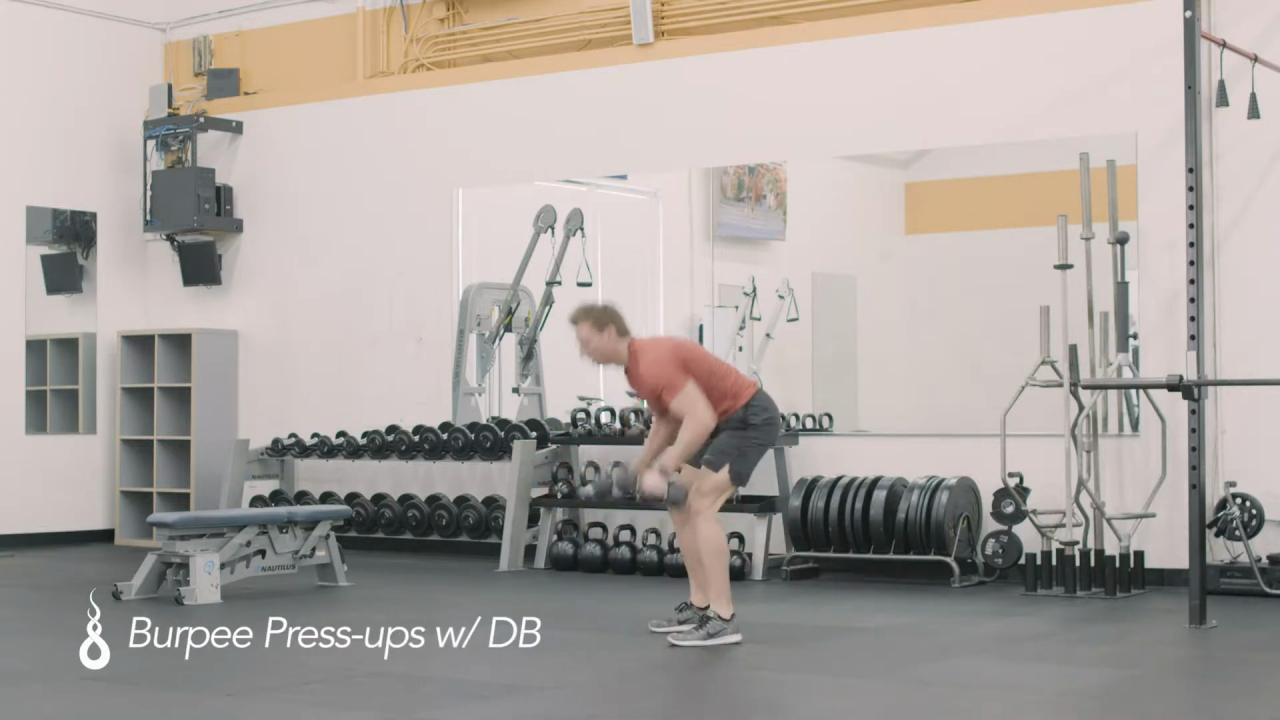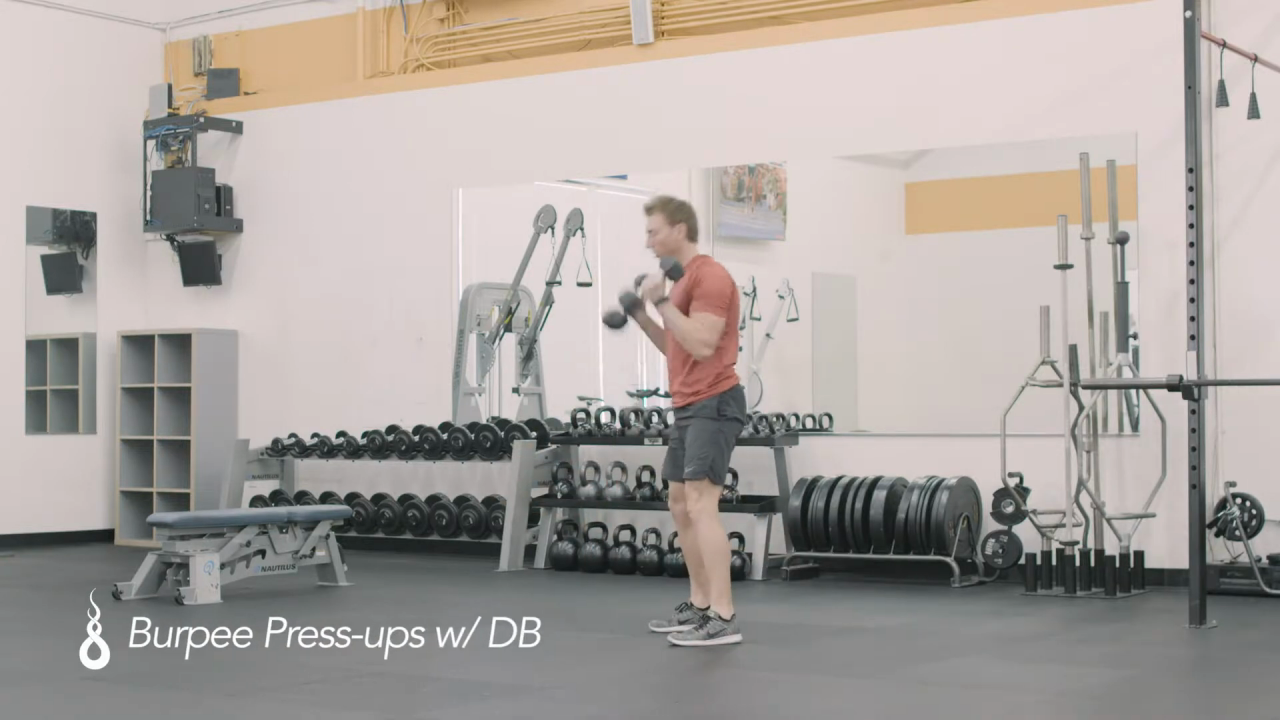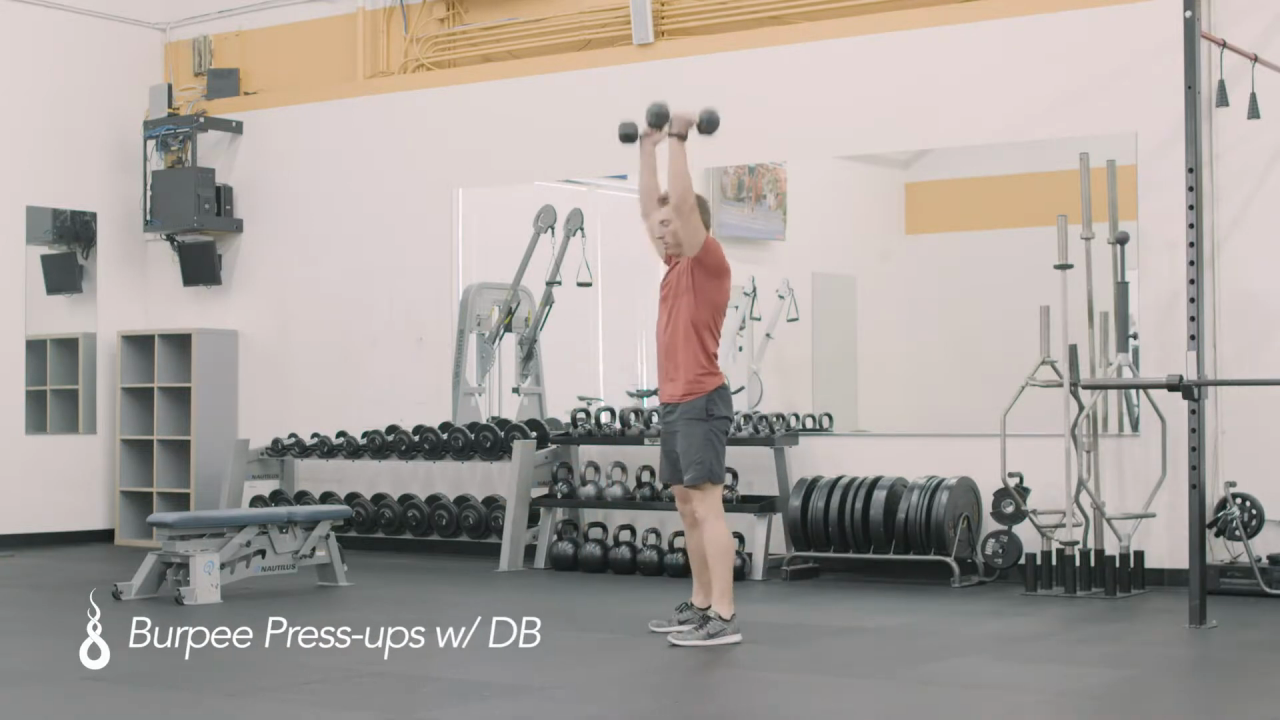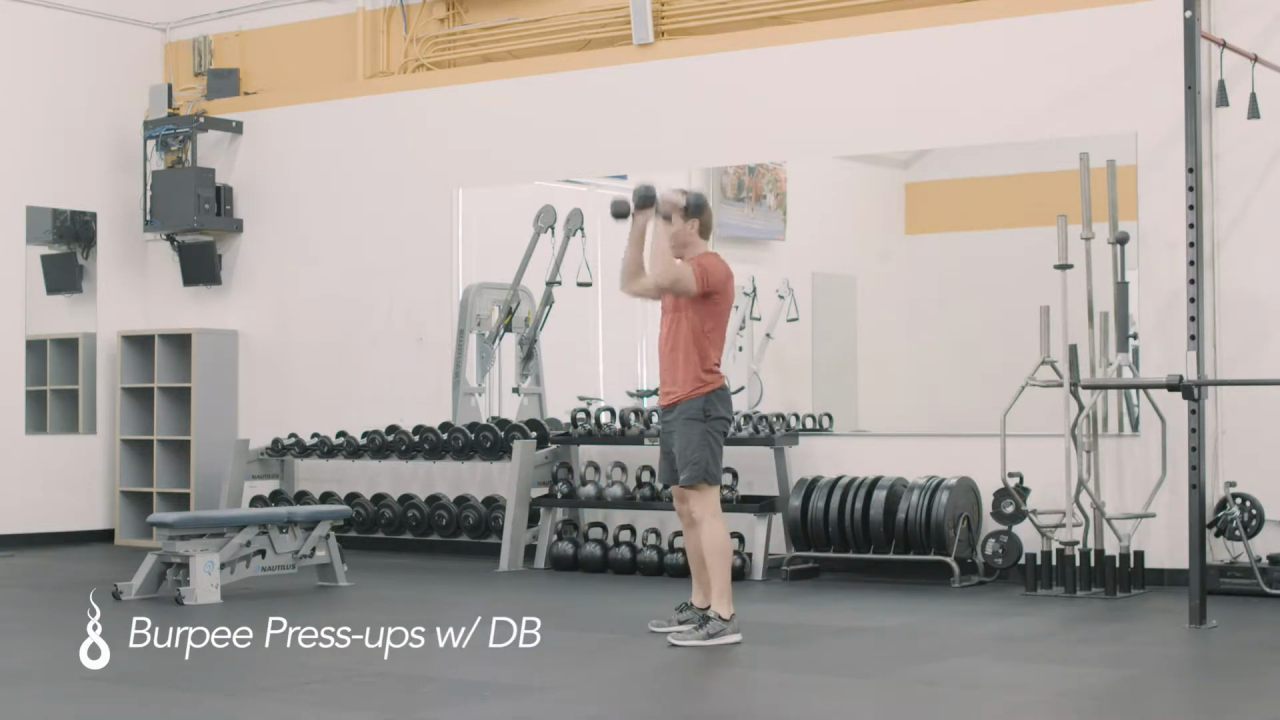
dt=0.4s
person 1, frame 1
left shoulder: (654, 361)
right shoulder: (637, 365)
left elbow: (700, 418)
right elbow: (666, 423)
left wrist: (665, 470)
right wrist: (639, 468)
left hip: (751, 417)
right hip: (728, 420)
left knee: (699, 505)
right knee: (680, 504)
left ankle: (723, 619)
right ankle: (700, 606)
person 1, frame 2
left shoulder: (710, 276)
right shoulder: (684, 280)
left elbow: (702, 346)
left wrist: (663, 301)
right wrist: (641, 312)
left hip: (715, 406)
right hip: (689, 409)
left knee: (700, 508)
right knee: (680, 508)
left ankle: (723, 617)
right ankle: (699, 605)
person 1, frame 3
left shoulder: (707, 262)
right shoulder: (680, 267)
left elbow: (683, 203)
right elbow: (652, 204)
left wrist: (678, 138)
right wrist: (649, 144)
left hip: (701, 404)
right hip: (675, 405)
left knee: (705, 509)
right knee: (689, 510)
left ankle: (724, 618)
right ankle: (701, 605)
person 1, frame 4
left shoulder: (711, 268)
right shoulder: (684, 278)
left elbow: (658, 275)
right elbow: (630, 284)
left wrist: (666, 215)
right wrist: (640, 219)
left hip: (698, 409)
right hip: (675, 408)
left knee: (704, 508)
right knee: (686, 508)
left ankle: (724, 618)
right ankle: (700, 607)
